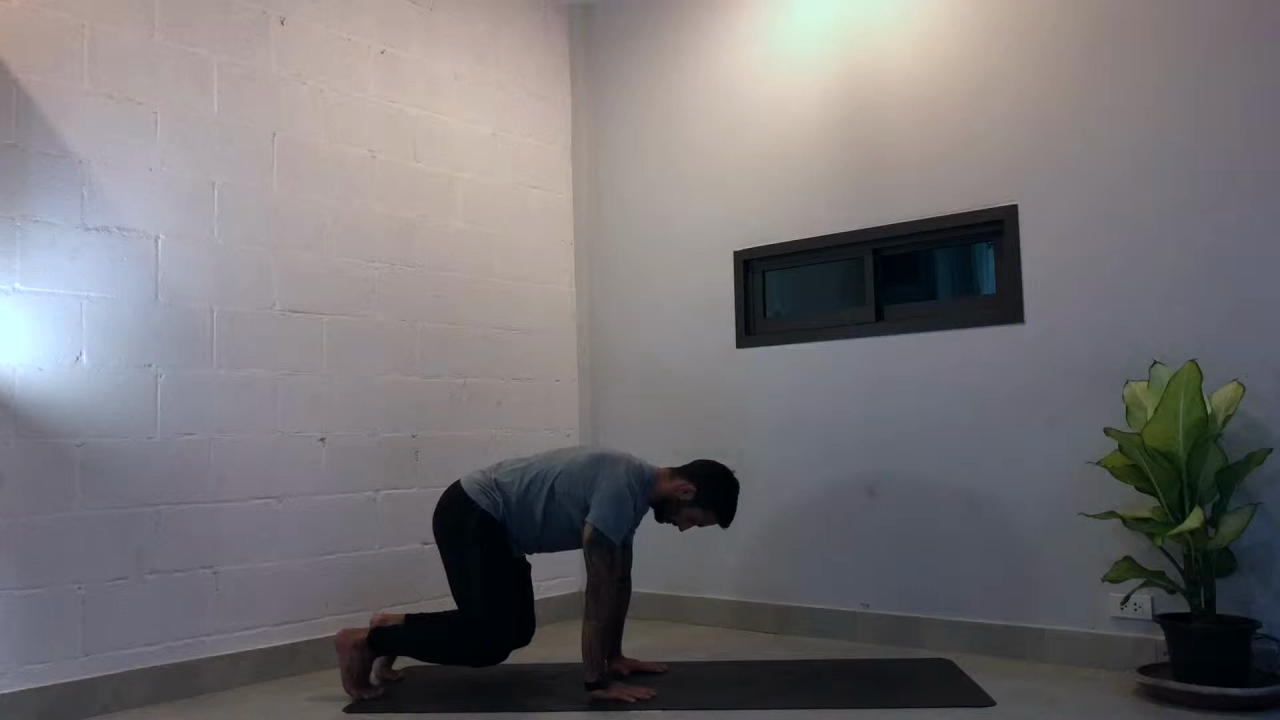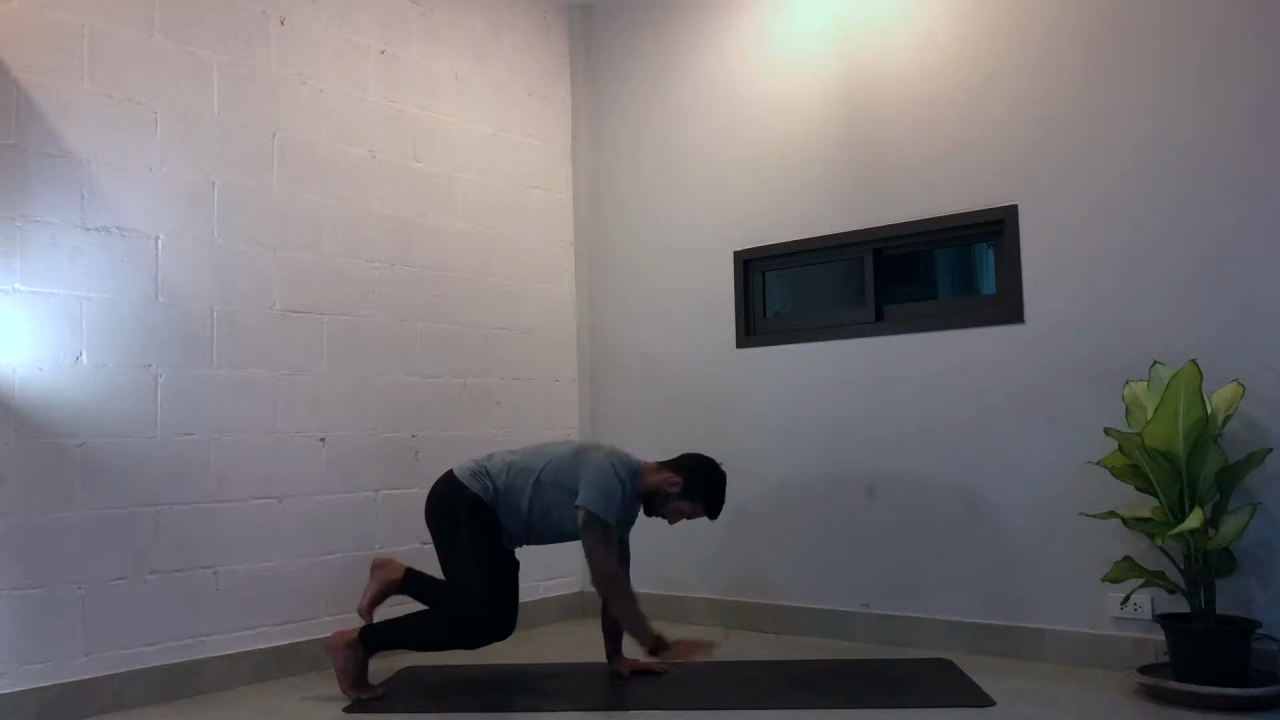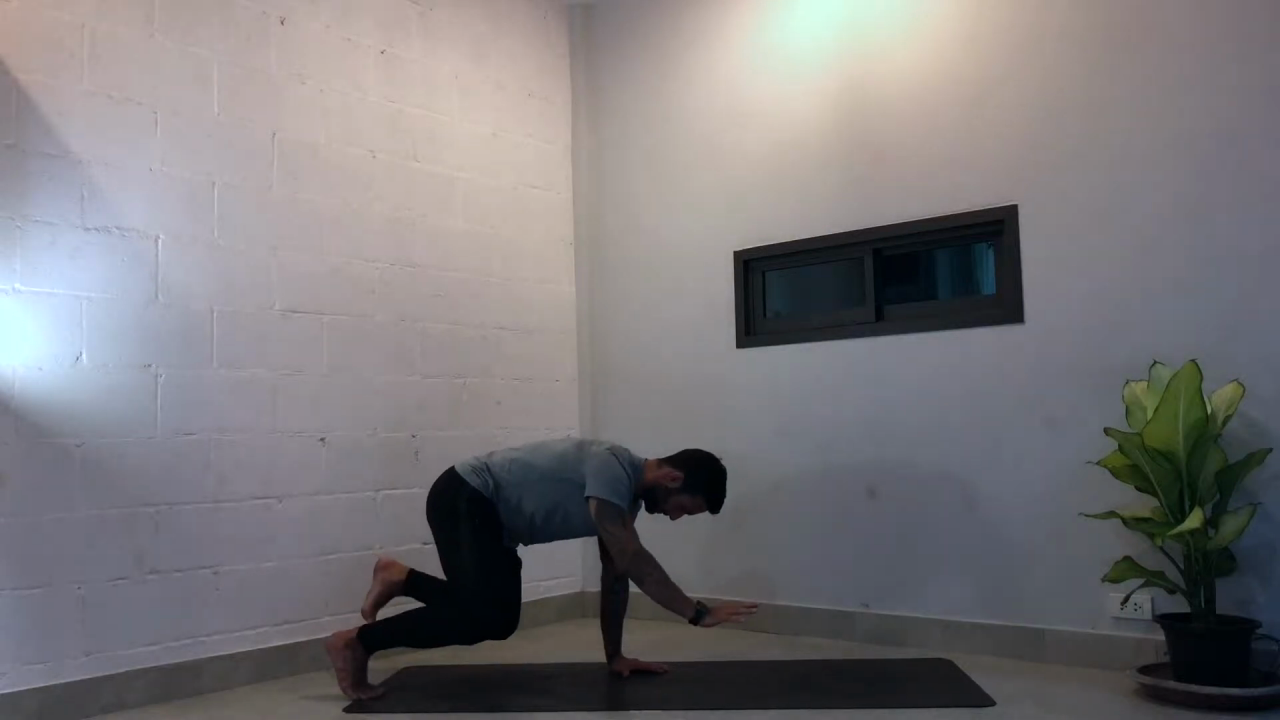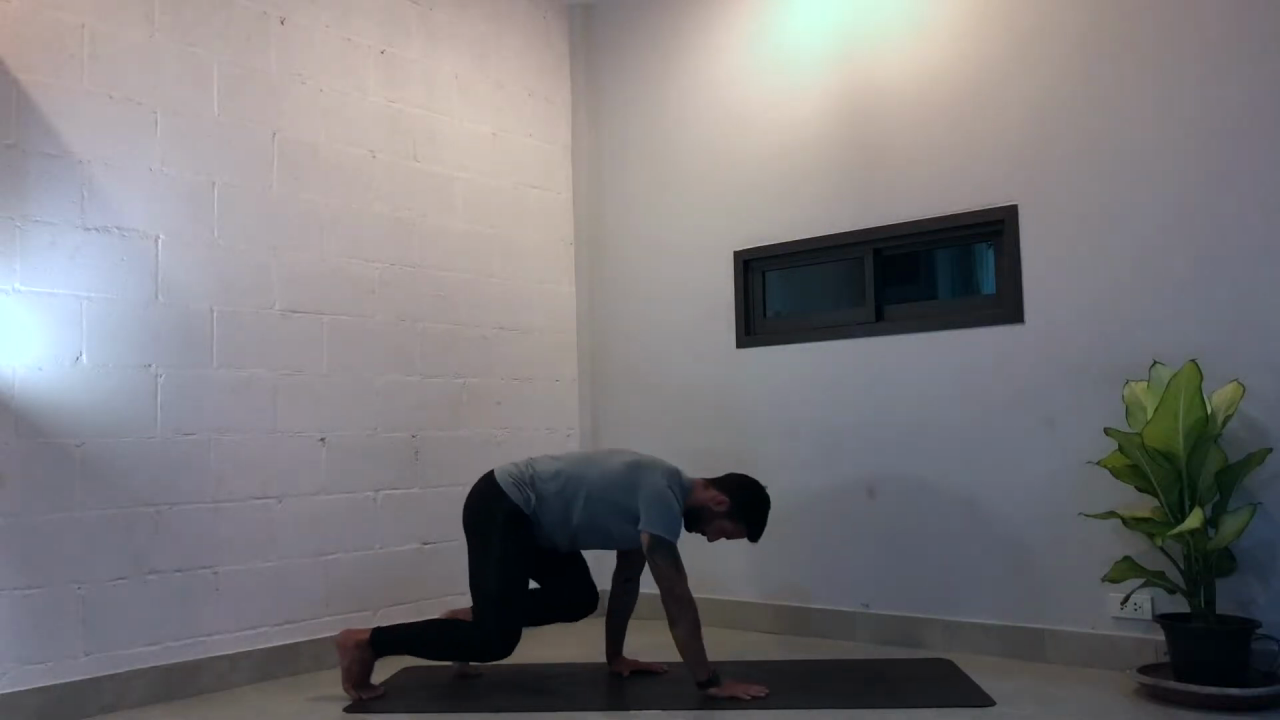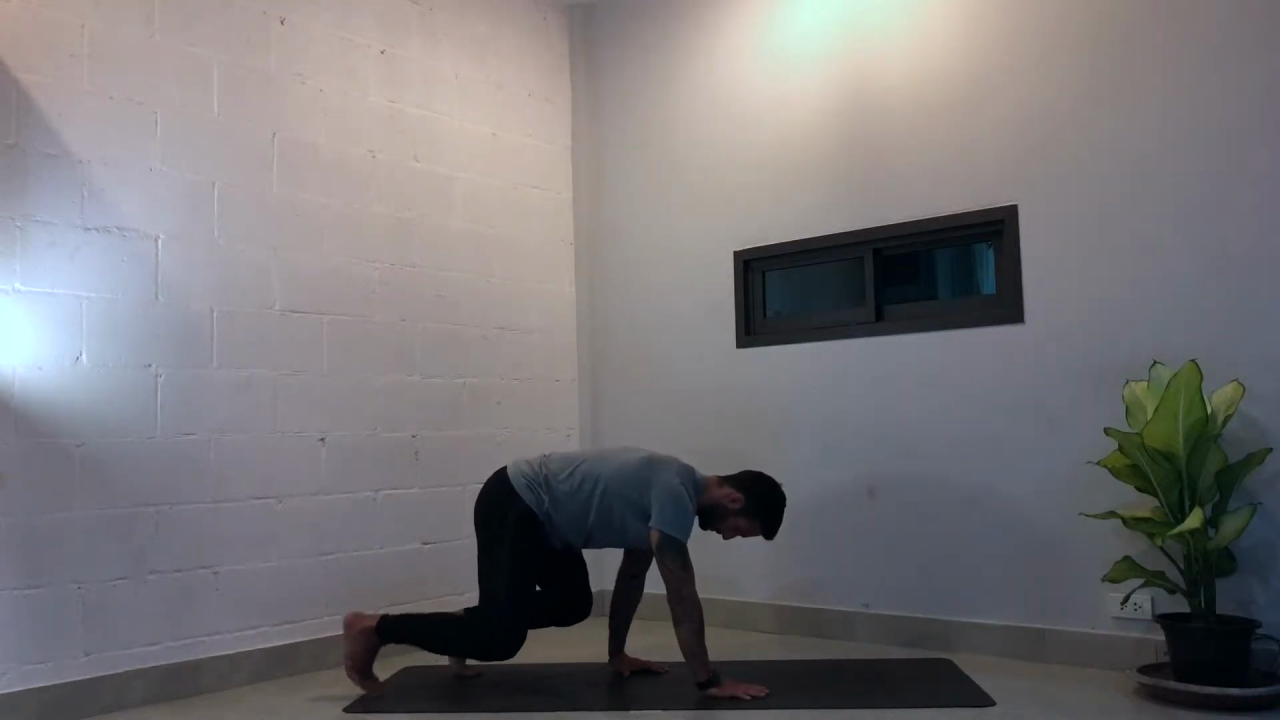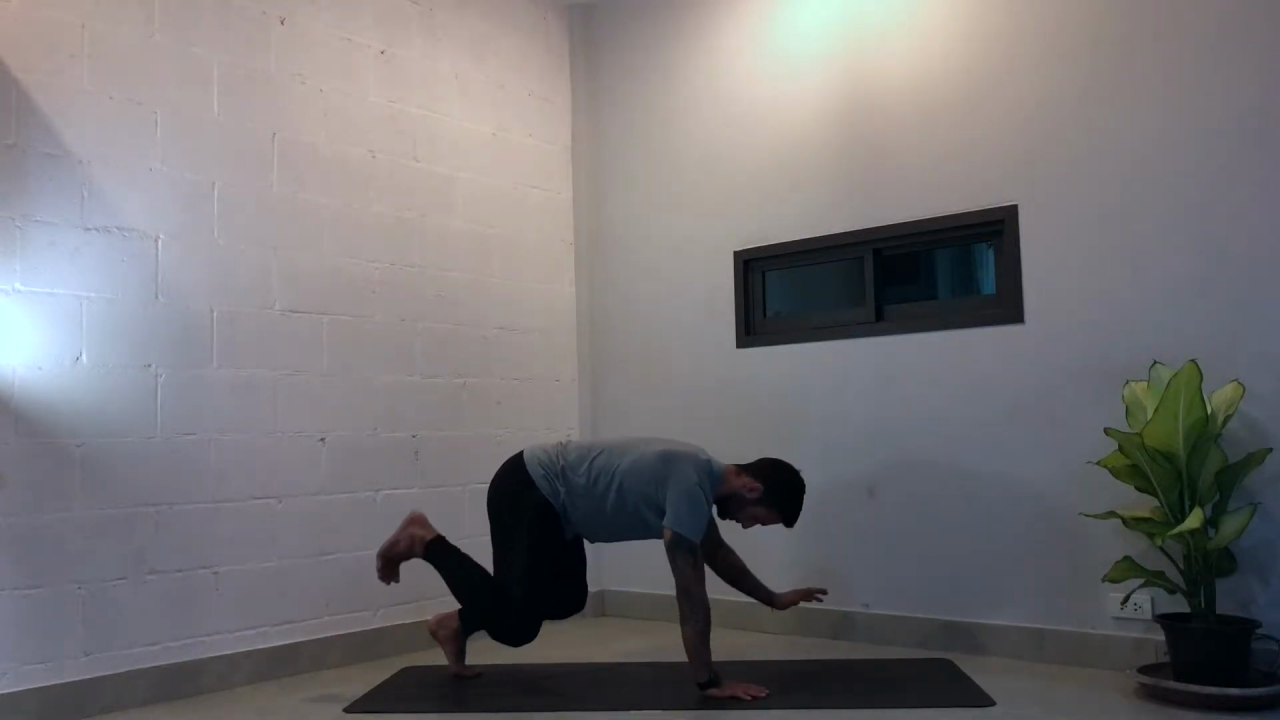
dt=0.7s
person 1, frame 1
left shoulder: (634, 490)
right shoulder: (622, 488)
left elbow: (620, 580)
right elbow: (599, 590)
left wrist: (614, 656)
right wrist: (596, 680)
left hip: (495, 524)
right hip: (470, 516)
left knee: (516, 631)
right knee: (491, 642)
left ankle: (397, 626)
right ankle: (366, 642)
person 1, frame 2
left shoulder: (627, 491)
right shoulder: (609, 476)
left elbow: (617, 574)
right elbow: (605, 577)
left wrist: (617, 656)
right wrist: (656, 646)
left hip: (489, 514)
right hip: (462, 501)
left knee: (497, 620)
right knee: (482, 622)
left ankle: (396, 577)
right ankle: (357, 643)
person 1, frame 3
left shoulder: (626, 490)
right shoulder: (611, 468)
left elbow: (615, 576)
right elbow: (633, 561)
left wrist: (615, 656)
right wrist: (698, 612)
left hip: (493, 516)
right hip: (464, 498)
left knee: (500, 621)
right knee: (483, 617)
left ankle: (398, 578)
right ankle: (355, 643)
person 1, frame 4
left shoulder: (658, 493)
right shoulder: (662, 495)
left elbow: (627, 578)
right elbow: (676, 598)
left wrist: (615, 656)
right wrist: (709, 681)
left hip: (526, 514)
right hip: (499, 507)
left knee: (581, 598)
right knee: (496, 639)
left ankle: (470, 618)
right ankle: (365, 643)
person 1, frame 5
left shoulder: (670, 489)
right shoulder: (676, 494)
left elbow: (633, 572)
right elbow: (683, 596)
left wrist: (616, 652)
right wrist: (709, 680)
left hip: (536, 512)
right hip: (513, 505)
left knee: (574, 605)
right knee: (499, 639)
left ankle: (462, 624)
right ankle: (374, 629)
person 1, frame 6
left shoulder: (700, 476)
right shoulder: (691, 486)
left elbow: (716, 552)
right elbow: (691, 592)
left wrist: (774, 599)
right wrist: (708, 680)
left hip: (548, 495)
right hip: (527, 491)
left knee: (567, 600)
right knee: (515, 625)
left ankle: (455, 624)
right ankle: (425, 540)
